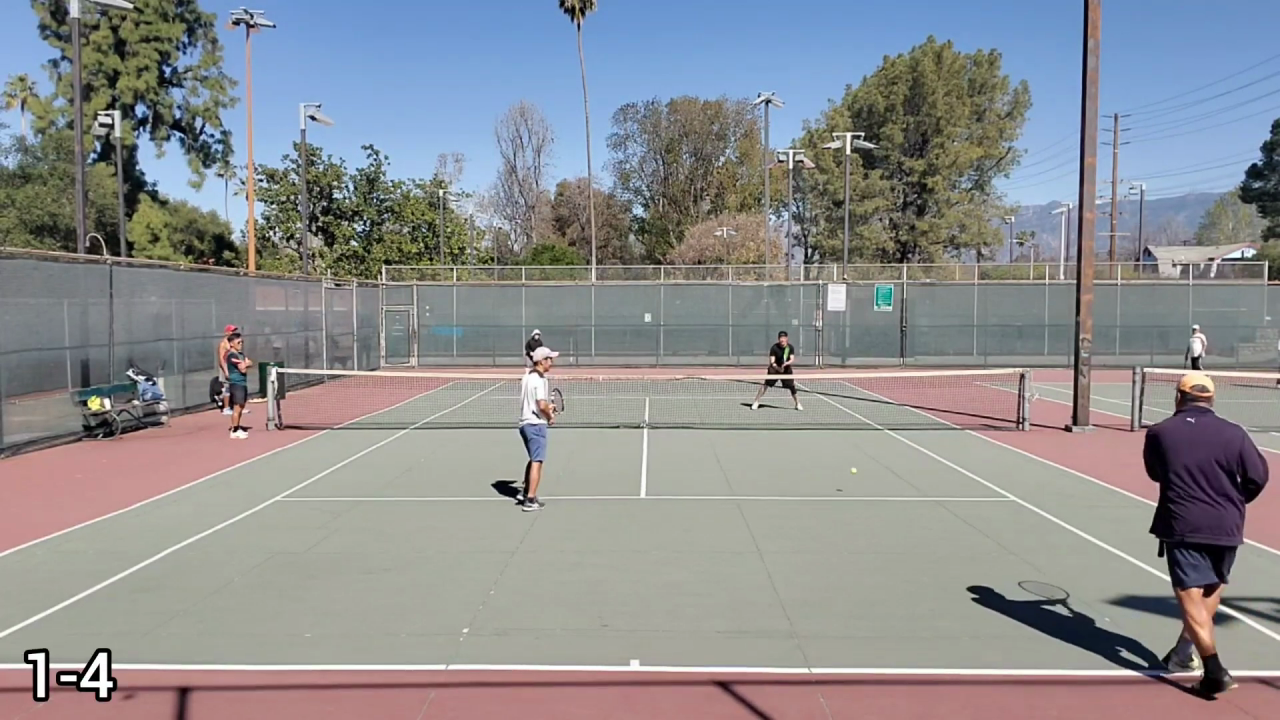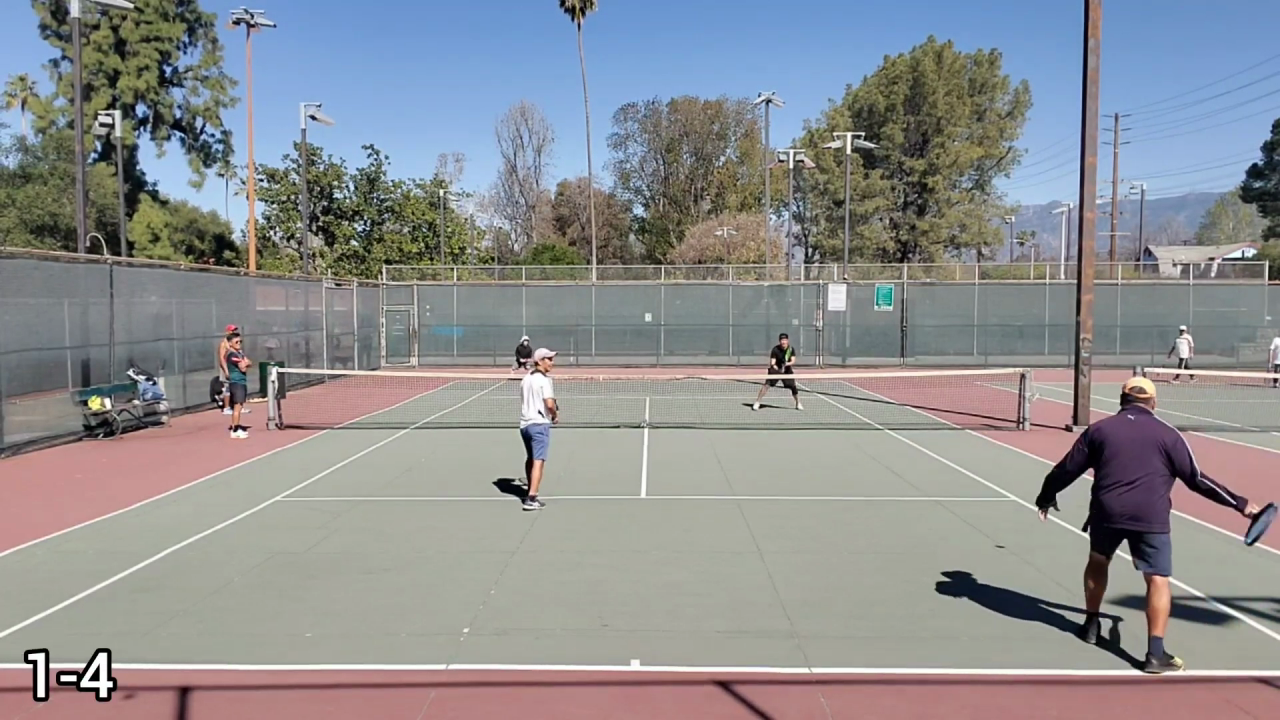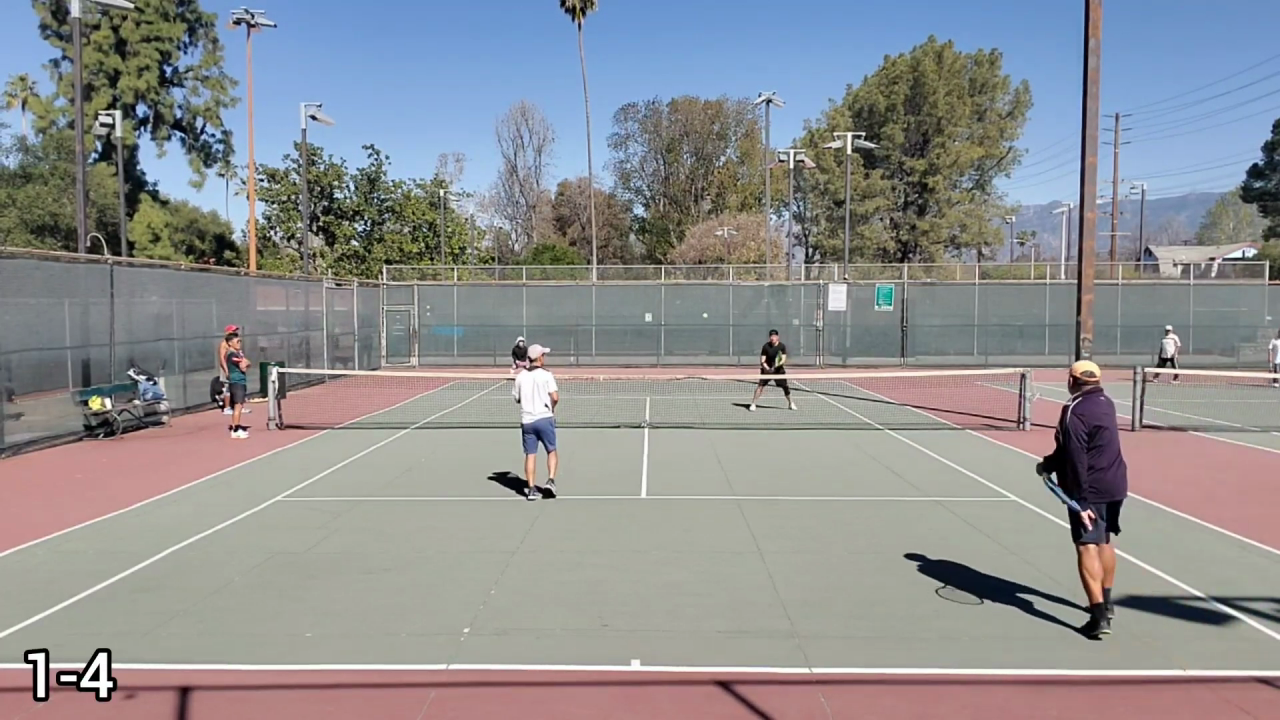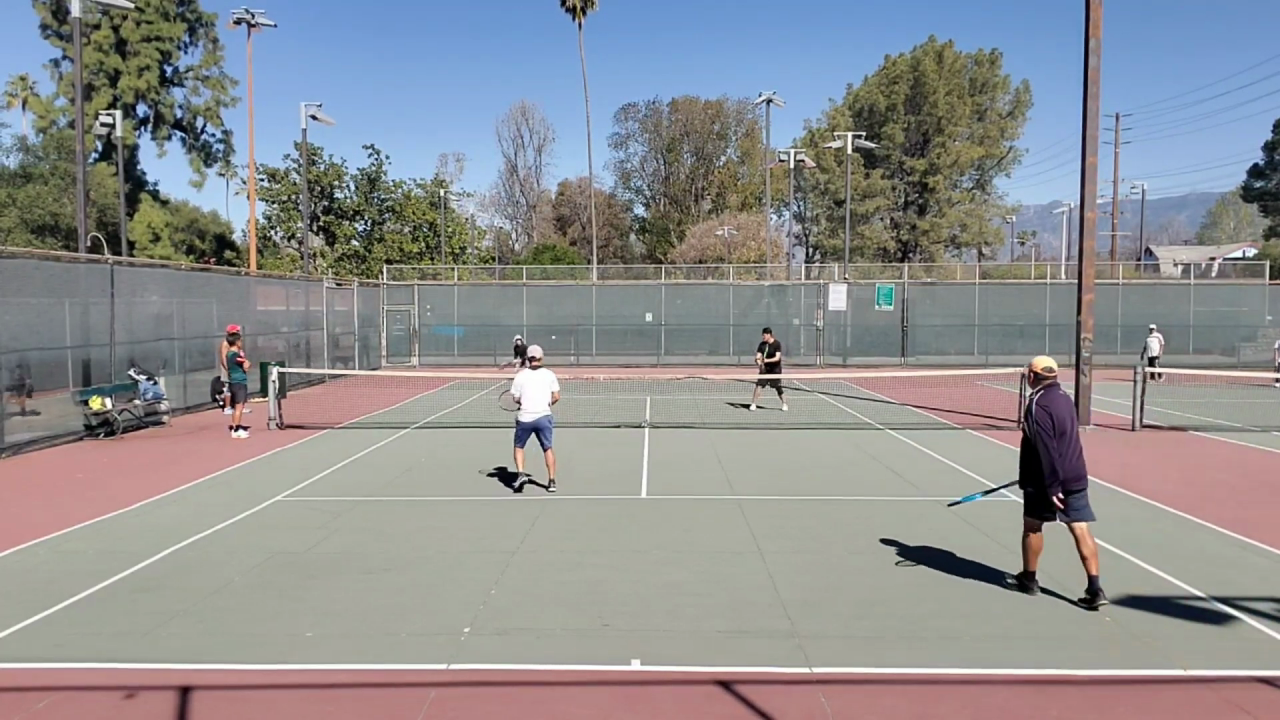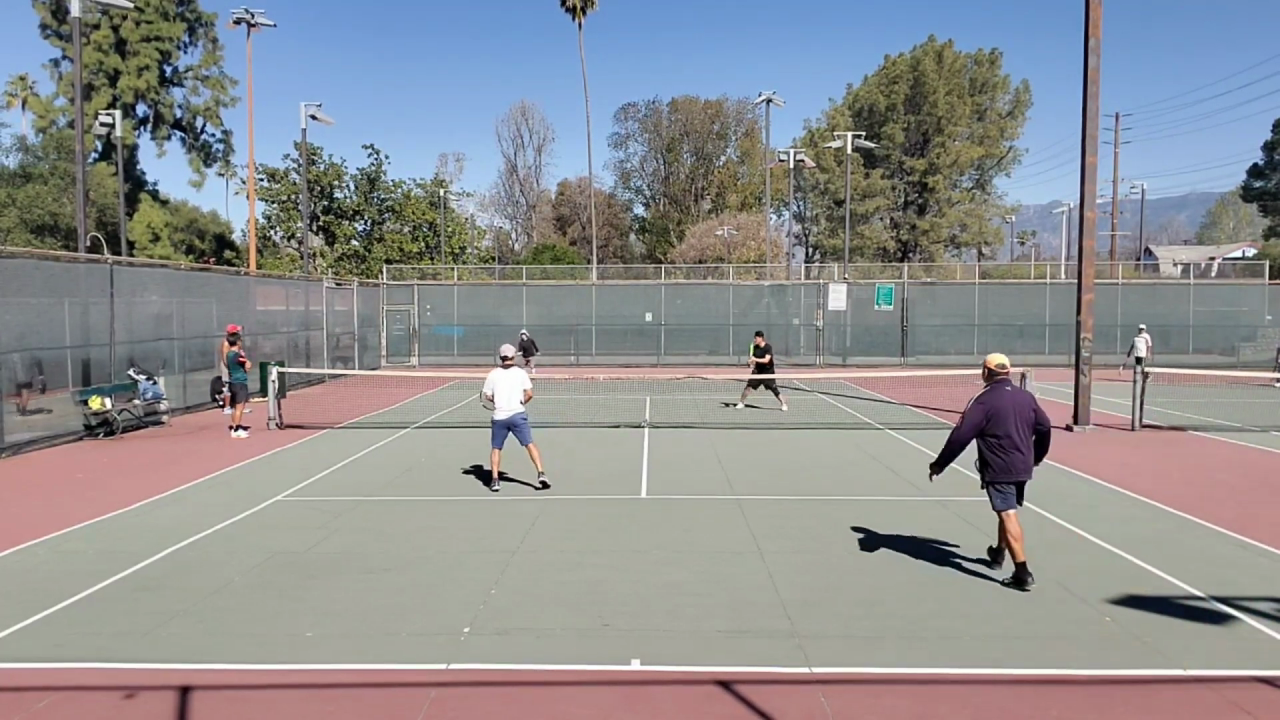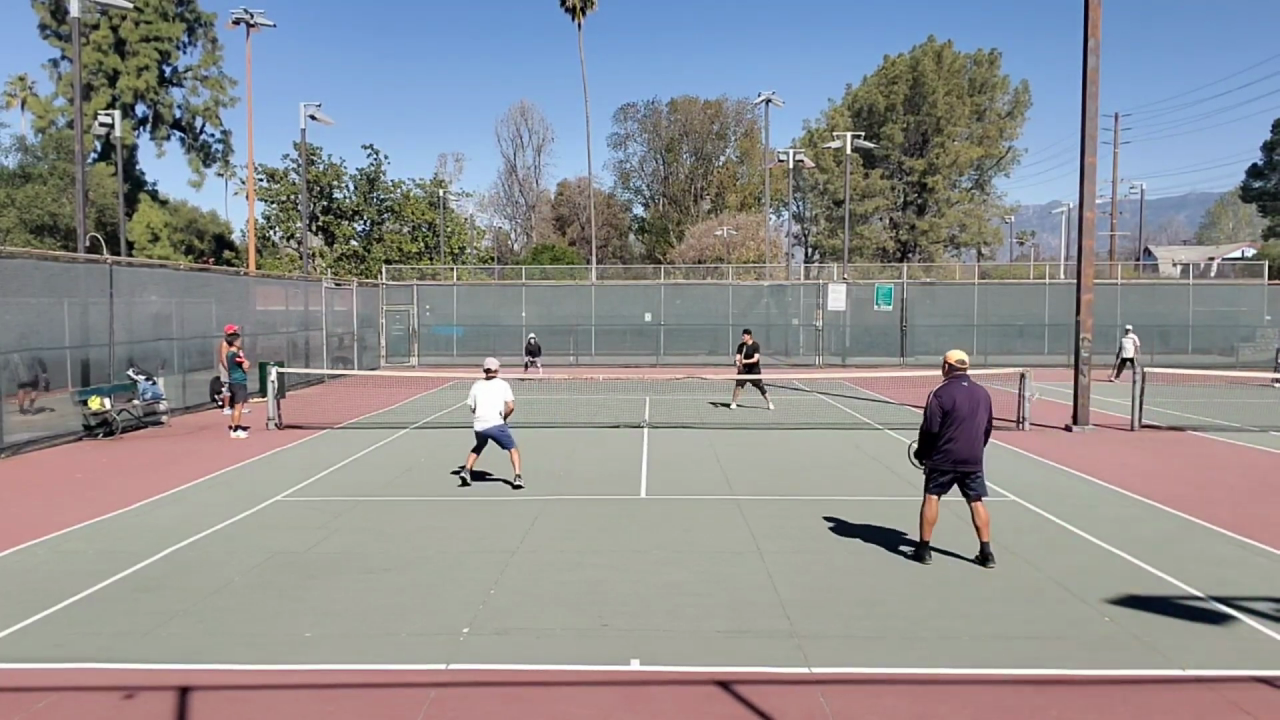
dt=0.4s
person 1, frame 1
left shoulder: (1159, 433)
right shoulder: (1233, 434)
right elbow: (1257, 477)
left hip: (1183, 527)
right hip: (1225, 527)
left knee: (1190, 596)
right knee: (1210, 589)
left ankle: (1216, 671)
right ankle: (1182, 653)
person 1, frame 2
left shoulder: (1099, 429)
right shoulder: (1167, 434)
left elbow: (1068, 468)
right elbow: (1195, 478)
left wrist: (1047, 496)
right wrist: (1239, 503)
left hip: (1107, 512)
right hip: (1150, 517)
left knee: (1097, 563)
right knee: (1159, 581)
left ankle: (1091, 625)
right ankle: (1156, 653)
person 1, frame 3
left shoulder: (1074, 411)
right shoulder: (1106, 404)
left elbow: (1076, 459)
left wrist: (1079, 501)
right wrist: (1050, 462)
left hip: (1089, 490)
right hip: (1114, 486)
left knee: (1087, 547)
right knee: (1103, 542)
left ankle: (1100, 616)
right ankle: (1105, 602)
person 1, frame 4
left shoulder: (1038, 404)
right shoulder: (1064, 398)
left elbow: (1045, 449)
left wrist: (1051, 486)
left hip: (1045, 480)
right hip: (1076, 475)
left knee: (1033, 525)
right knee: (1081, 529)
left ankle: (1029, 579)
right ankle: (1094, 589)
person 1, frame 5
left shoulder: (982, 401)
right shoulder: (1026, 397)
left elbow: (960, 436)
right elbow: (1044, 428)
left wrist: (939, 464)
right wrist: (1036, 458)
left hip: (998, 469)
right hip: (1023, 466)
left knee: (1007, 516)
right knee: (1010, 511)
left ankle: (1022, 573)
right ankle: (998, 553)
person 1, frame 6
left shoulder: (941, 393)
right shoulder: (982, 393)
left elbow: (930, 429)
right elbow: (987, 428)
left wrist: (921, 453)
left hip: (944, 458)
right hip: (973, 459)
left knee: (931, 498)
right knee: (976, 502)
left ankle: (923, 549)
right ankle: (986, 552)
